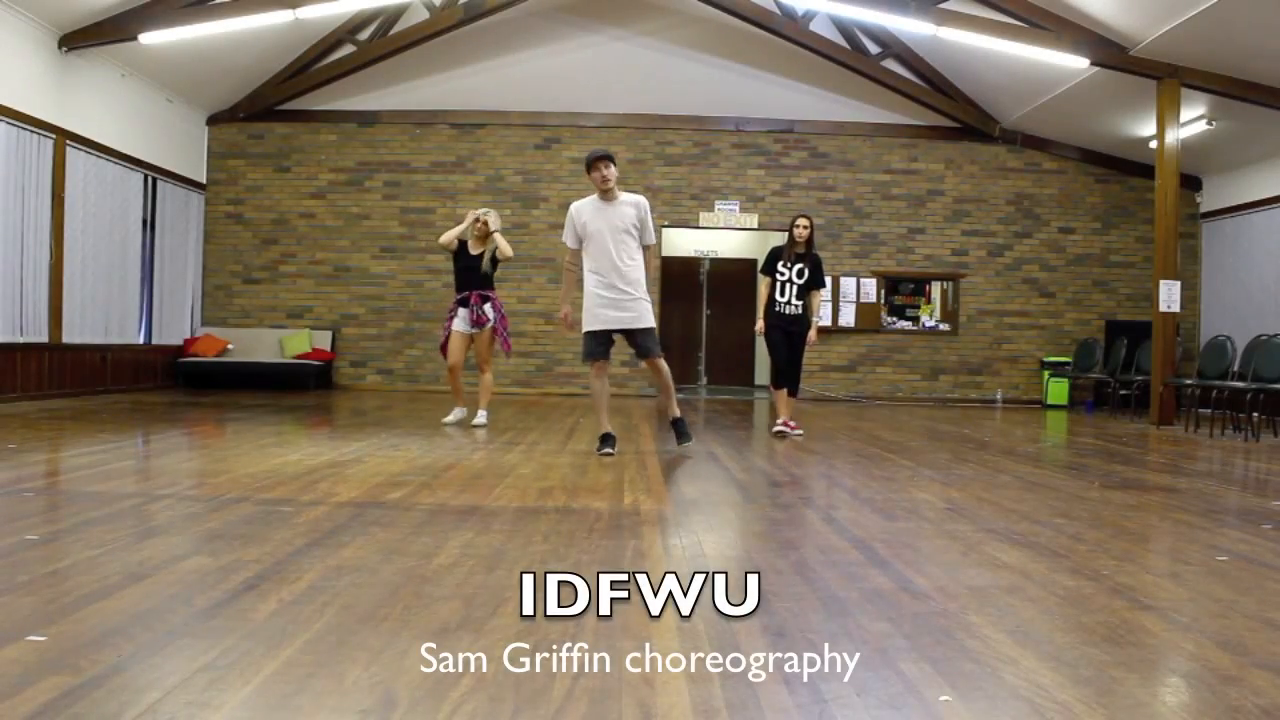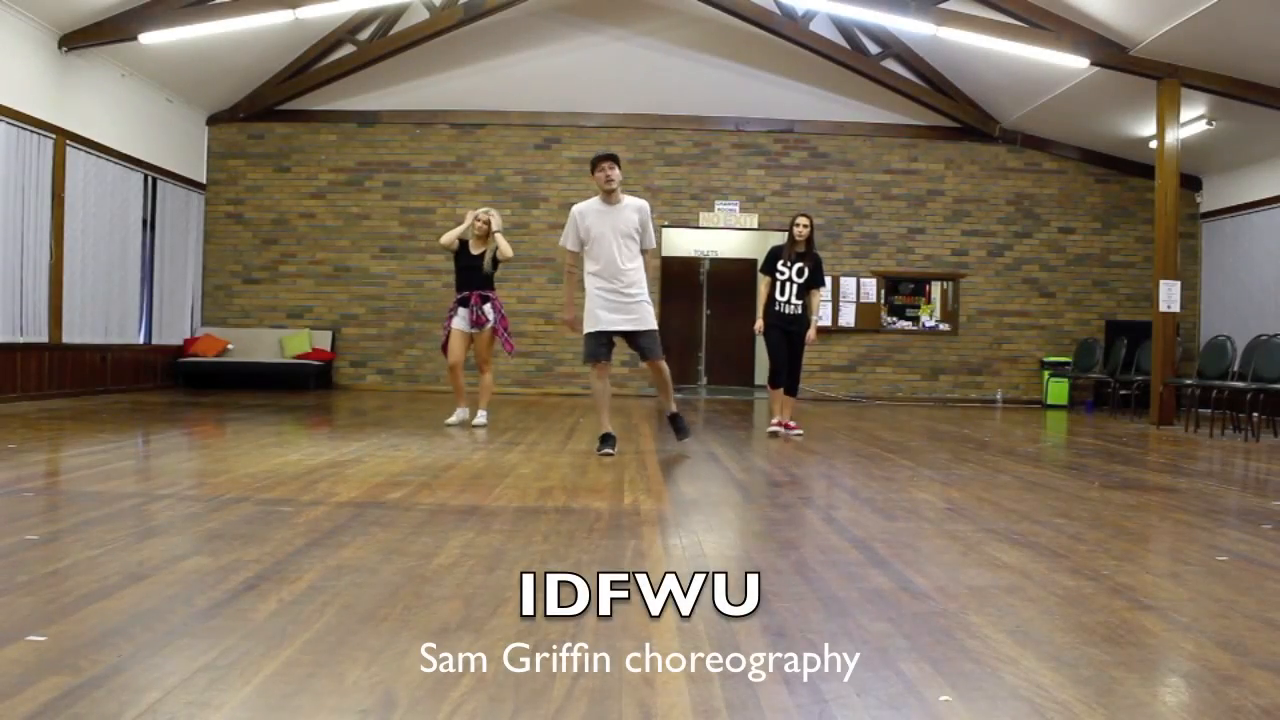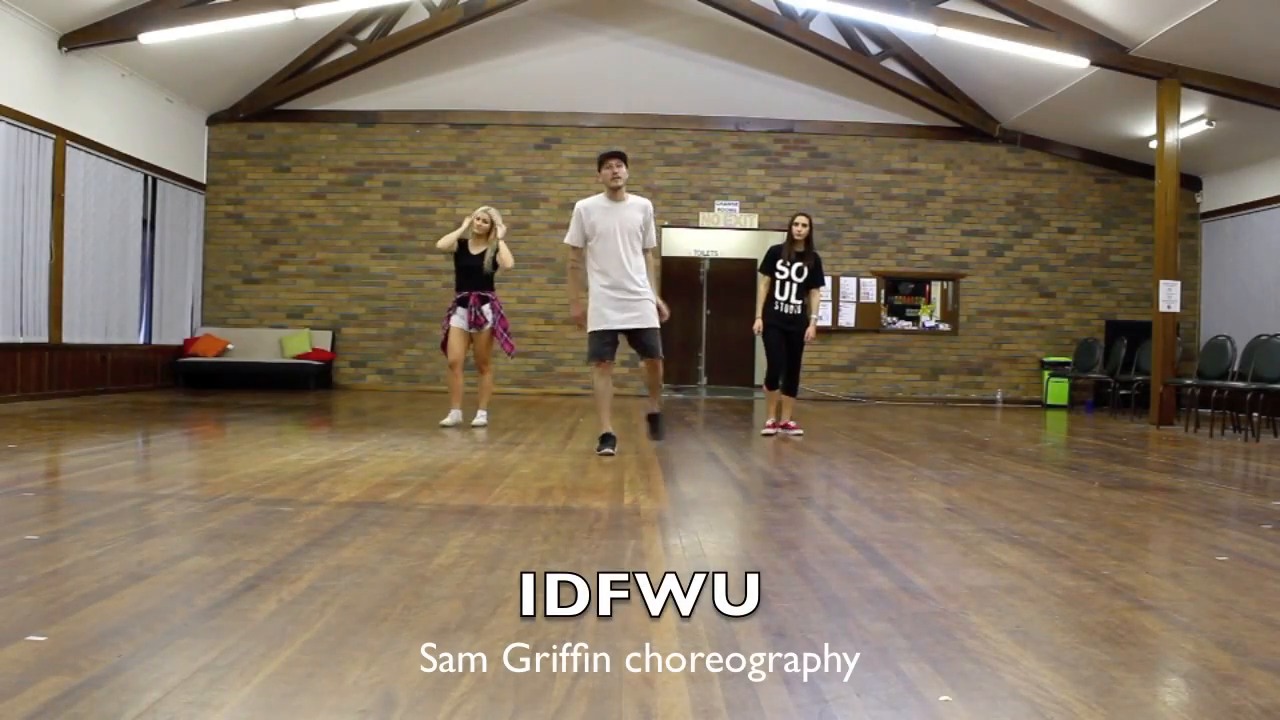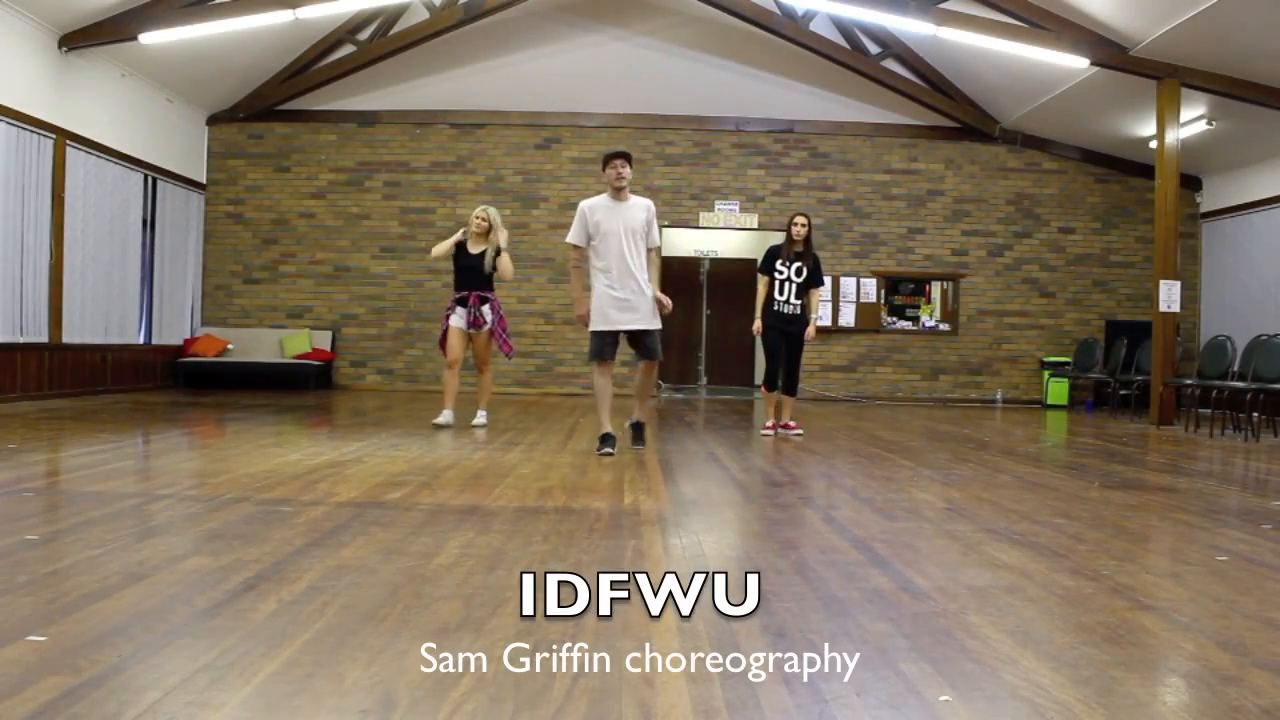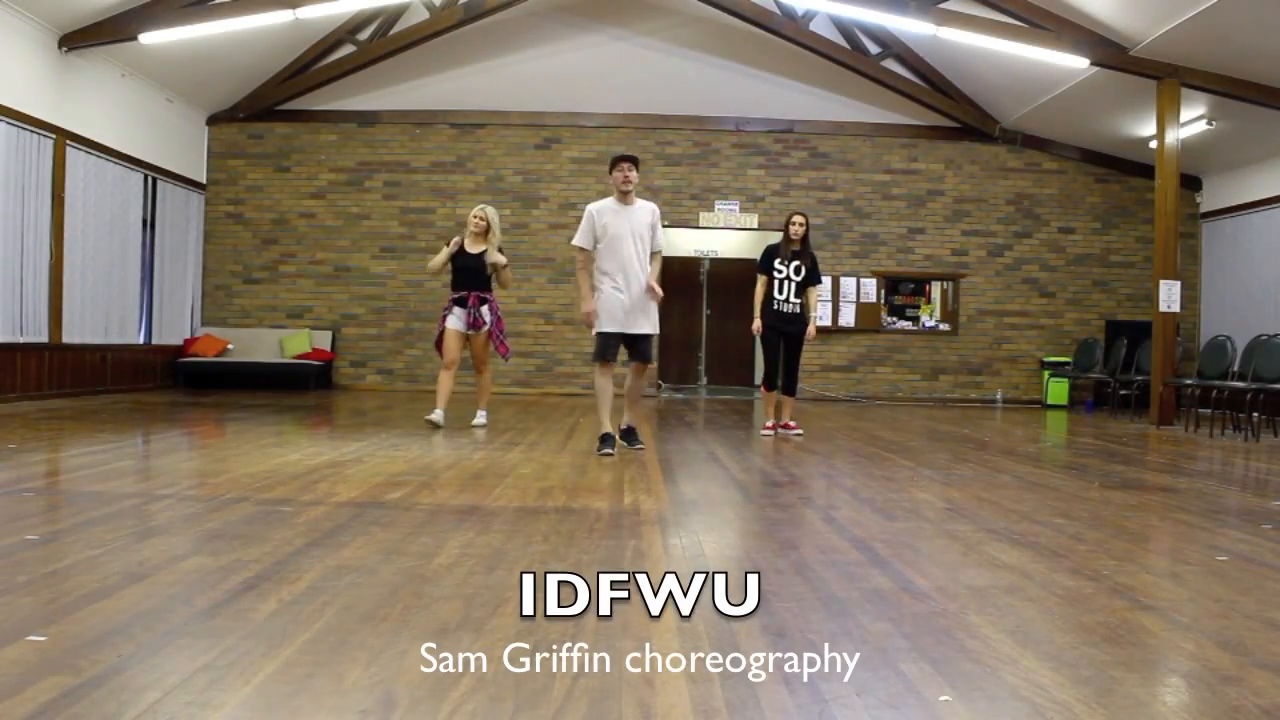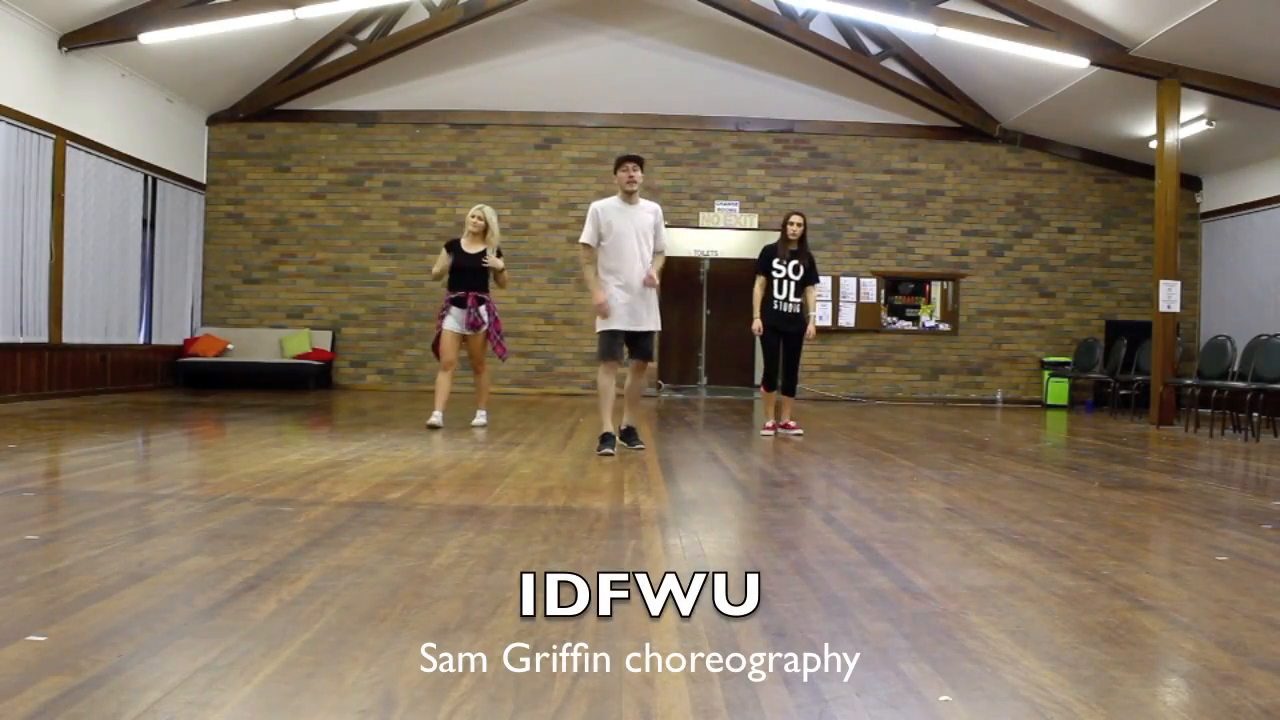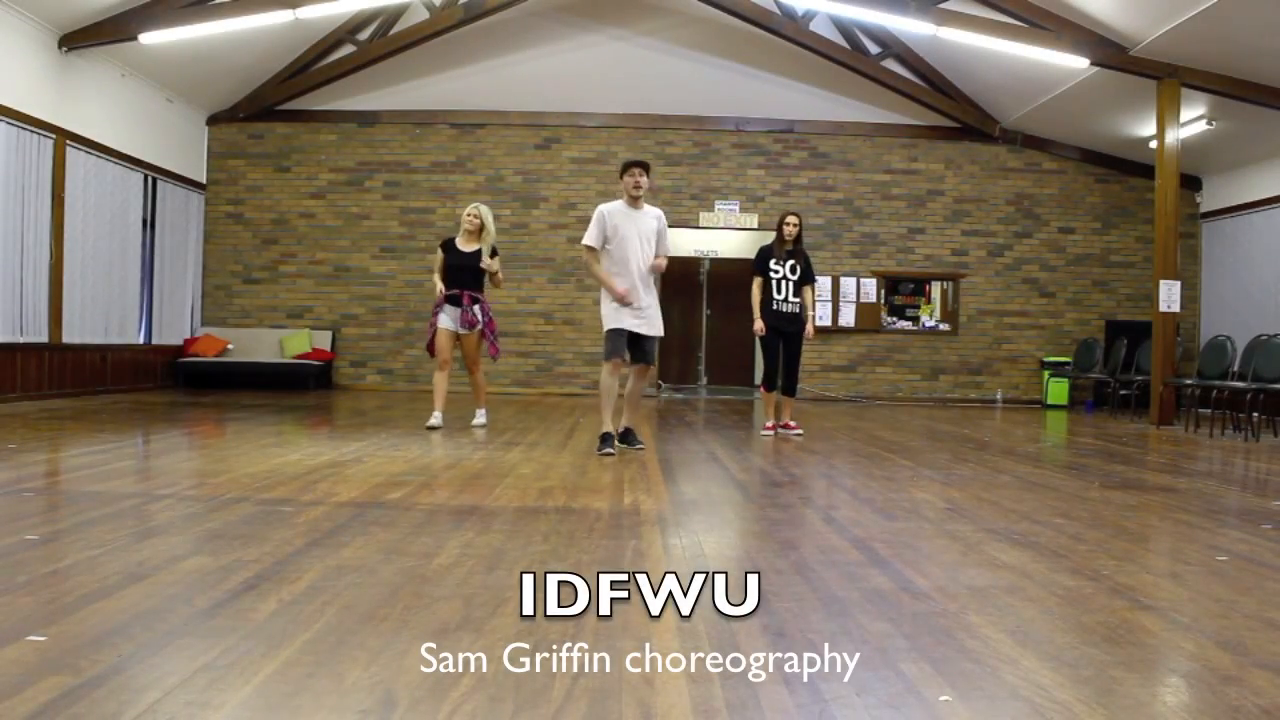
dt=0.1s
person 1, frame 1
left shoulder: (638, 204)
right shoulder: (578, 210)
left elbow: (648, 251)
right elbow: (571, 261)
left wrist: (641, 289)
right wrist: (565, 302)
left hip: (634, 299)
right hip: (597, 302)
left knee: (654, 359)
right knee: (598, 365)
left ankle: (675, 417)
right ankle: (606, 433)
person 1, frame 2
left shoulder: (640, 207)
right shoulder: (580, 212)
left elbow: (647, 254)
right elbow: (572, 262)
left wrist: (640, 289)
right wrist: (569, 305)
left hip: (636, 301)
right hip: (599, 304)
left knee: (655, 360)
right knee: (599, 366)
left ankle: (672, 411)
right ankle: (606, 433)
person 1, frame 3
left shoulder: (643, 207)
right shoulder: (585, 208)
left elbow: (650, 254)
right elbow: (575, 259)
left wrist: (655, 295)
right wrist: (576, 301)
left hip: (639, 300)
right hip: (603, 302)
left knee: (653, 359)
right knee: (602, 364)
left ankle: (654, 410)
right ankle: (606, 433)
person 1, frame 4
left shoulder: (646, 207)
right shoulder: (588, 208)
left elbow: (653, 254)
right elbow: (577, 258)
left wrist: (656, 291)
right wrist: (579, 299)
left hip: (641, 301)
right hip: (605, 301)
left knee: (650, 361)
right knee: (603, 364)
left ankle: (638, 420)
right ankle: (606, 433)
person 1, frame 5
left shoulder: (651, 211)
right shoulder: (595, 211)
left elbow: (656, 254)
right elbow: (583, 260)
left wrist: (654, 281)
right wrist: (586, 299)
left hip: (641, 304)
right hip: (609, 303)
left knee: (640, 365)
right knee: (605, 364)
left ankle: (628, 426)
right ankle: (606, 433)
person 1, frame 6
left shoulder: (654, 211)
right shoulder: (600, 209)
left elbow: (659, 253)
right elbow: (587, 256)
left wrist: (654, 272)
right wrist: (596, 292)
left hip: (643, 301)
right hip: (613, 301)
left knee: (640, 363)
right knee: (609, 363)
left ankle: (628, 427)
right ankle: (607, 432)
person 1, frame 7
left shoulder: (657, 216)
right shoulder: (606, 212)
right elbow: (590, 258)
left wrist: (660, 264)
right wrist: (612, 287)
left hip: (647, 303)
right hip: (617, 303)
left knee: (643, 366)
right knee: (614, 361)
left ankle: (627, 428)
right ankle: (607, 432)
person 2, frame 1
left shoulder: (814, 260)
right shoulder: (777, 253)
left elbow: (815, 294)
right elbow: (765, 286)
left wrist: (814, 326)
right wrist: (760, 317)
left hip: (799, 323)
right hip: (774, 320)
left knee: (794, 371)
right knee: (779, 367)
left ankle: (787, 419)
right ankle: (780, 418)
person 2, frame 2
left shoulder: (814, 259)
right shoulder: (776, 253)
left elbow: (815, 293)
right elbow: (765, 285)
left wrist: (813, 325)
right wrist: (759, 316)
left hip: (798, 323)
right hip: (774, 320)
left knee: (793, 371)
right knee: (778, 367)
left ankle: (787, 419)
right ankle: (775, 418)
person 2, frame 3
left shoulder: (813, 259)
right shoulder: (776, 252)
left elbow: (814, 292)
right elbow: (764, 285)
left wrist: (812, 323)
right wrist: (758, 316)
left hip: (797, 322)
right hip: (773, 320)
left knee: (792, 371)
right knee: (774, 368)
left ankle: (786, 420)
right ankle: (771, 419)
person 2, frame 4
left shoulder: (811, 259)
right shoulder: (774, 252)
left elbow: (814, 292)
right elbow: (763, 285)
left wrist: (812, 322)
right wrist: (757, 317)
left hip: (797, 322)
right hip: (772, 320)
left knee: (792, 371)
right knee: (772, 369)
left ankle: (786, 420)
right ankle: (770, 420)
person 2, frame 5
left shoulder: (809, 257)
right shoulder: (772, 251)
left elbow: (811, 291)
right elbow: (761, 285)
left wrist: (812, 321)
right wrist: (757, 316)
left hip: (796, 322)
right hip: (771, 320)
left knee: (791, 371)
right knee: (771, 369)
left ankle: (786, 420)
right ankle: (769, 420)
person 2, frame 6
left shoulder: (806, 256)
right shoulder: (770, 251)
left elbow: (810, 290)
right elbow: (759, 286)
left wrist: (812, 320)
right wrist: (756, 316)
left hip: (795, 322)
right hip: (771, 320)
left knee: (791, 371)
right knee: (771, 369)
left ankle: (786, 420)
right ankle: (769, 420)
person 2, frame 7
left shoulder: (802, 256)
right shoulder: (766, 252)
left elbow: (806, 290)
right elbow: (756, 287)
left wrist: (810, 320)
right wrist: (757, 317)
left hip: (794, 321)
right hip: (770, 320)
left knee: (792, 371)
right knee: (771, 370)
left ankle: (786, 421)
right ankle: (769, 420)
person 3, frame 1
left shoulder: (493, 250)
right shoulder: (459, 246)
left elbow: (508, 254)
right elbow: (442, 241)
left wrist: (495, 231)
right wrist: (465, 224)
left hip: (486, 308)
right hip: (461, 309)
left knee: (483, 364)
right knee: (453, 364)
left ankle: (482, 412)
right ankle: (460, 408)
person 3, frame 2
left shoulder: (494, 250)
right shoulder: (460, 245)
left elbow: (508, 255)
right elbow: (443, 242)
left wrist: (496, 231)
right wrist: (465, 224)
left hip: (486, 308)
right hip: (461, 309)
left knee: (483, 365)
right knee: (453, 363)
left ankle: (482, 412)
right ankle: (462, 409)
person 3, frame 3
left shoulder: (494, 250)
right shoulder: (461, 245)
left elbow: (508, 264)
right elbow: (440, 245)
left wrist: (501, 237)
right wrist: (462, 228)
left hip: (485, 308)
right hip: (460, 308)
left knee: (483, 365)
right knee: (453, 362)
left ankle: (482, 412)
right ankle: (456, 412)
person 3, frame 4
left shoulder: (494, 251)
right shoulder: (459, 246)
left elbow: (507, 276)
right elbow: (435, 254)
left wrist: (503, 246)
right wrist: (455, 237)
left hip: (484, 308)
right hip: (459, 308)
left knee: (482, 365)
right knee: (452, 362)
left ankle: (482, 413)
right ankle: (447, 412)
person 3, frame 5
left shoulder: (494, 251)
right shoulder: (456, 245)
left elbow: (505, 285)
right elbow: (431, 268)
left wrist: (503, 264)
right wrist: (449, 250)
left hip: (482, 309)
right hip: (456, 308)
left knee: (481, 365)
right knee: (449, 363)
left ankle: (481, 413)
right ankle: (439, 412)
person 3, frame 6
left shoulder: (493, 250)
right shoulder: (453, 246)
left elbow: (503, 284)
right elbow: (435, 276)
left wrist: (501, 267)
right wrist: (441, 268)
left hip: (480, 309)
right hip: (453, 308)
left knee: (478, 366)
right knee: (446, 363)
left ankle: (481, 412)
right ankle: (437, 414)
person 3, frame 7
left shoulder: (488, 249)
right shoulder: (448, 245)
left elbow: (498, 283)
right elbow: (437, 272)
left wrist: (493, 271)
right wrist: (438, 284)
left hip: (473, 309)
right hip: (447, 308)
left knee: (473, 365)
right knee: (442, 362)
left ankle: (481, 411)
right ankle: (437, 414)
